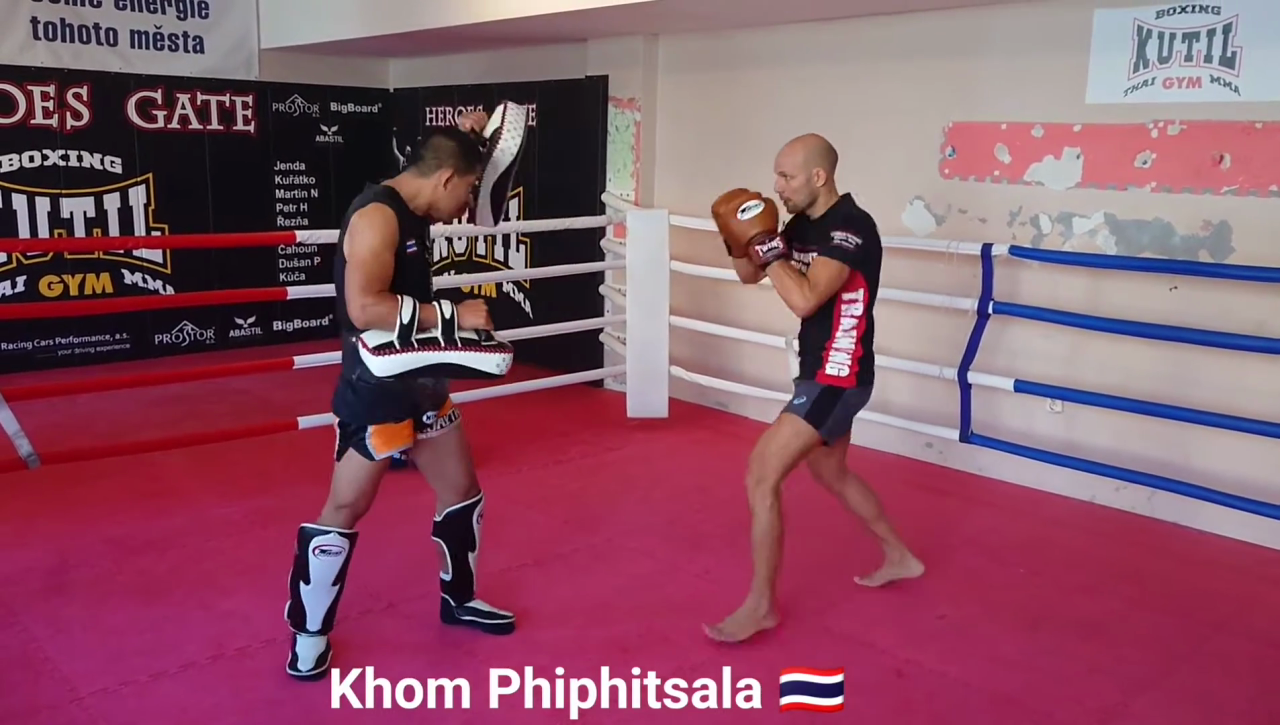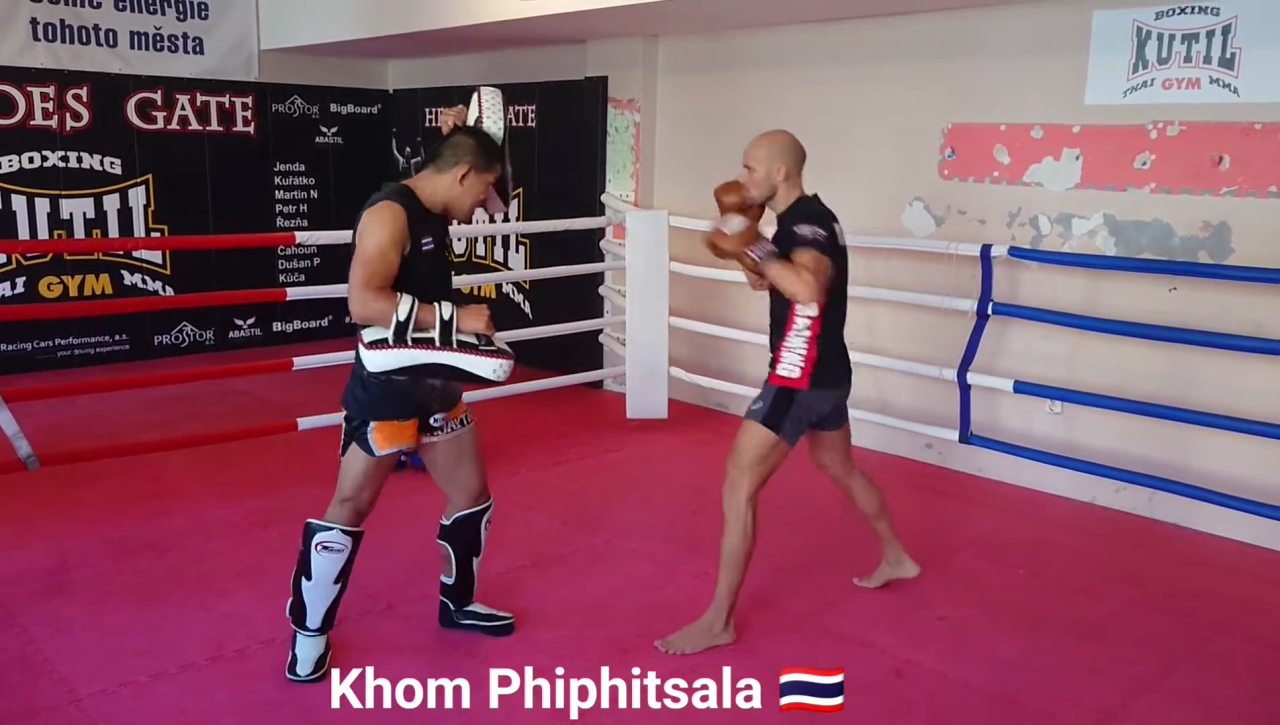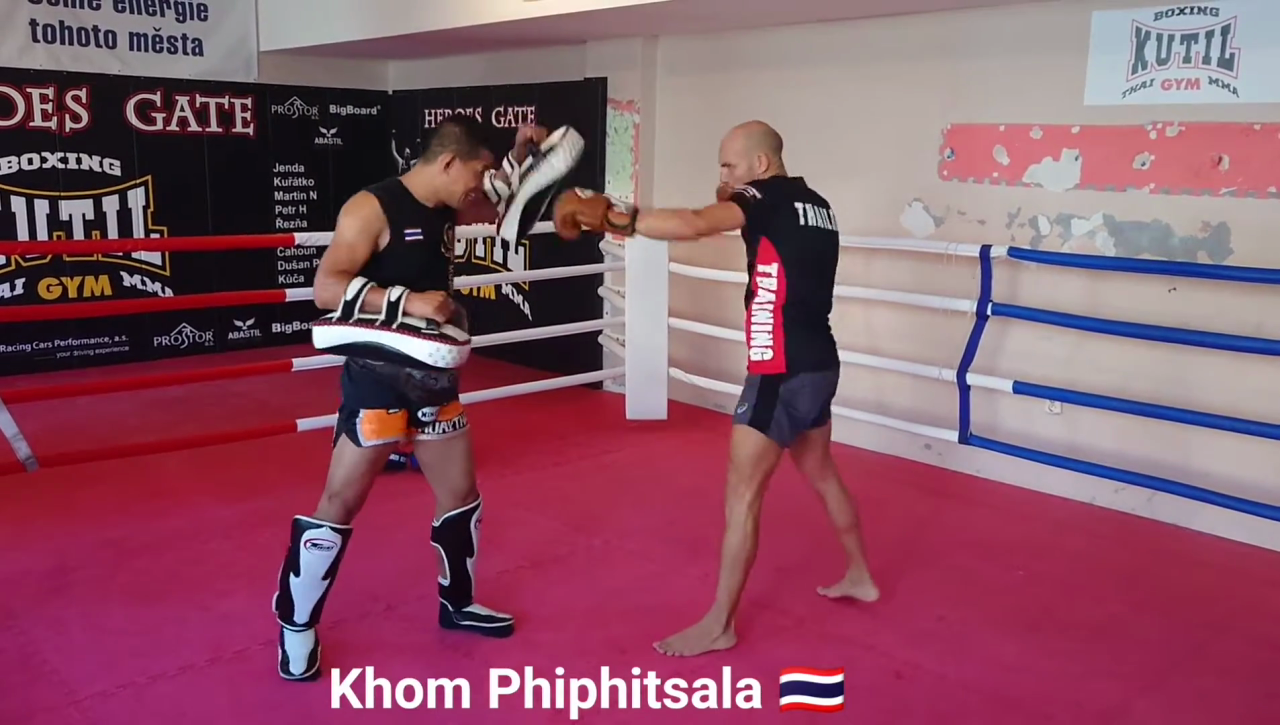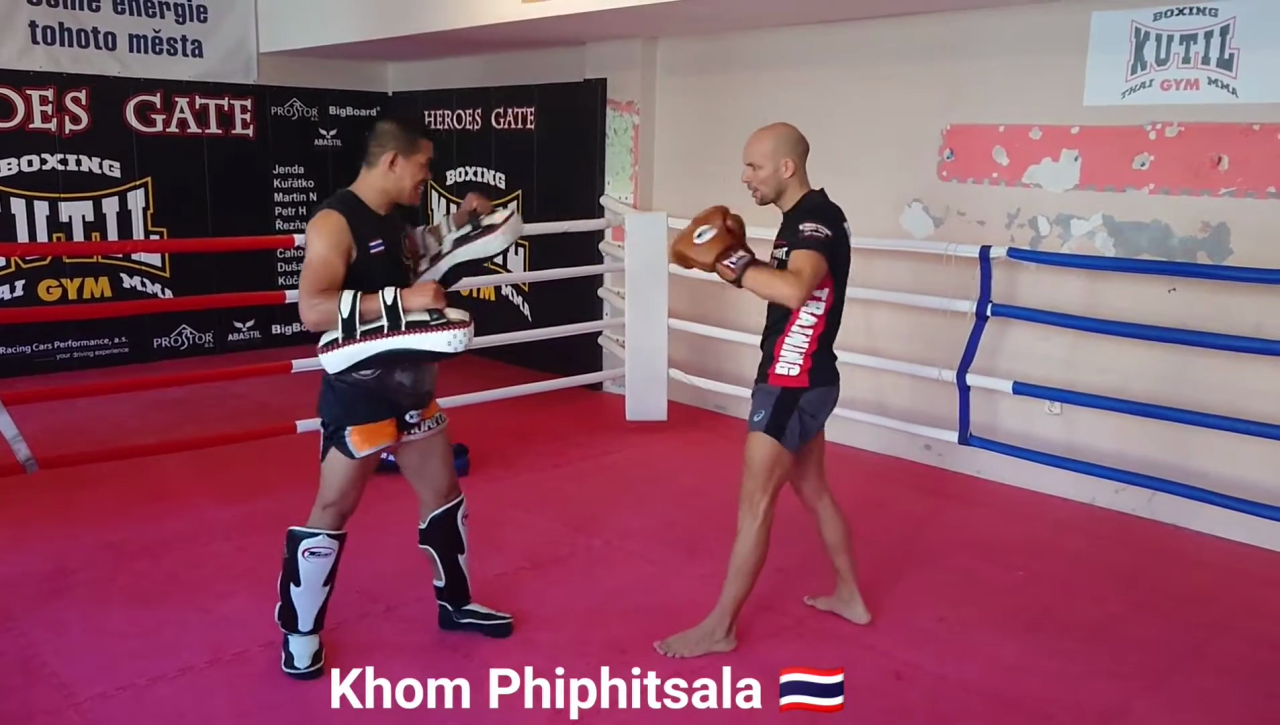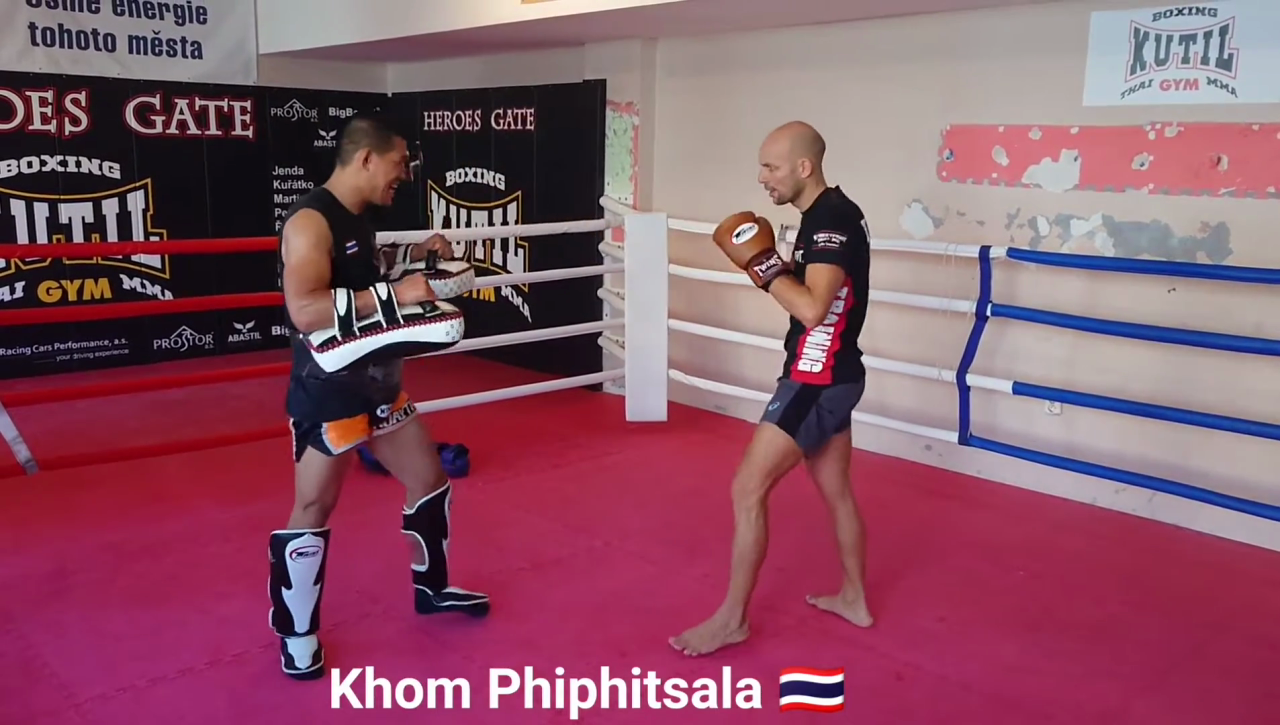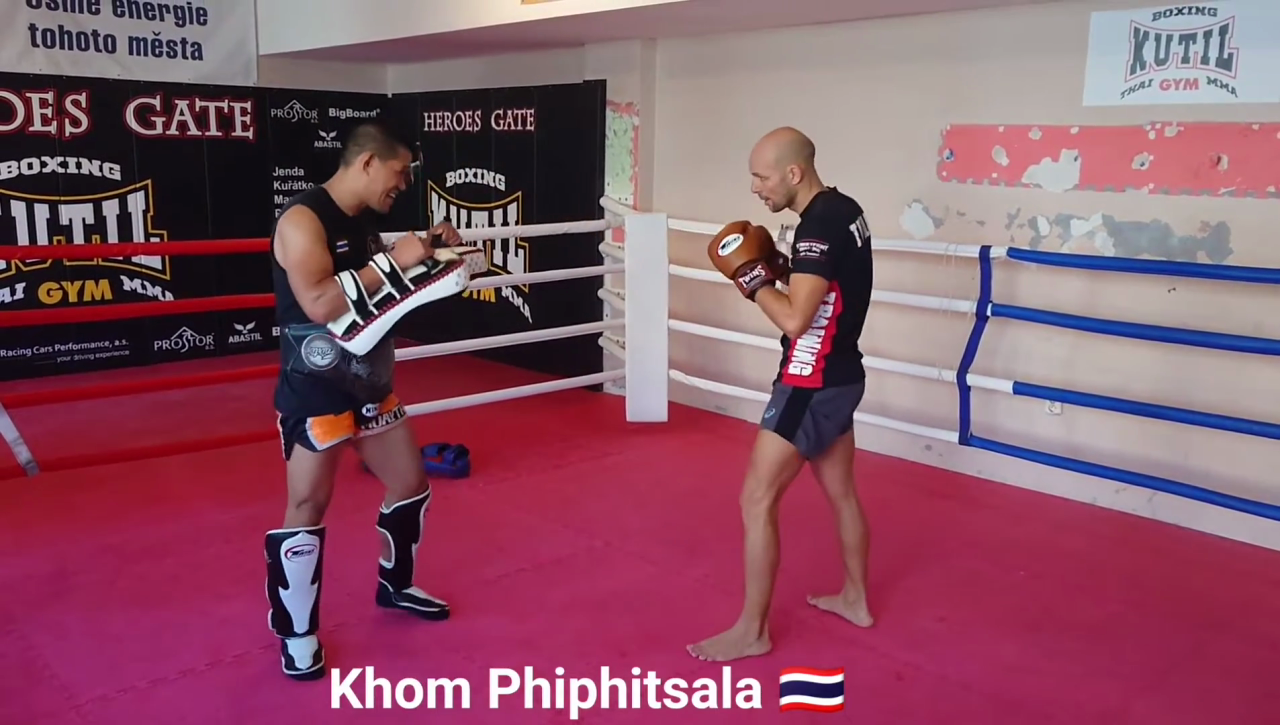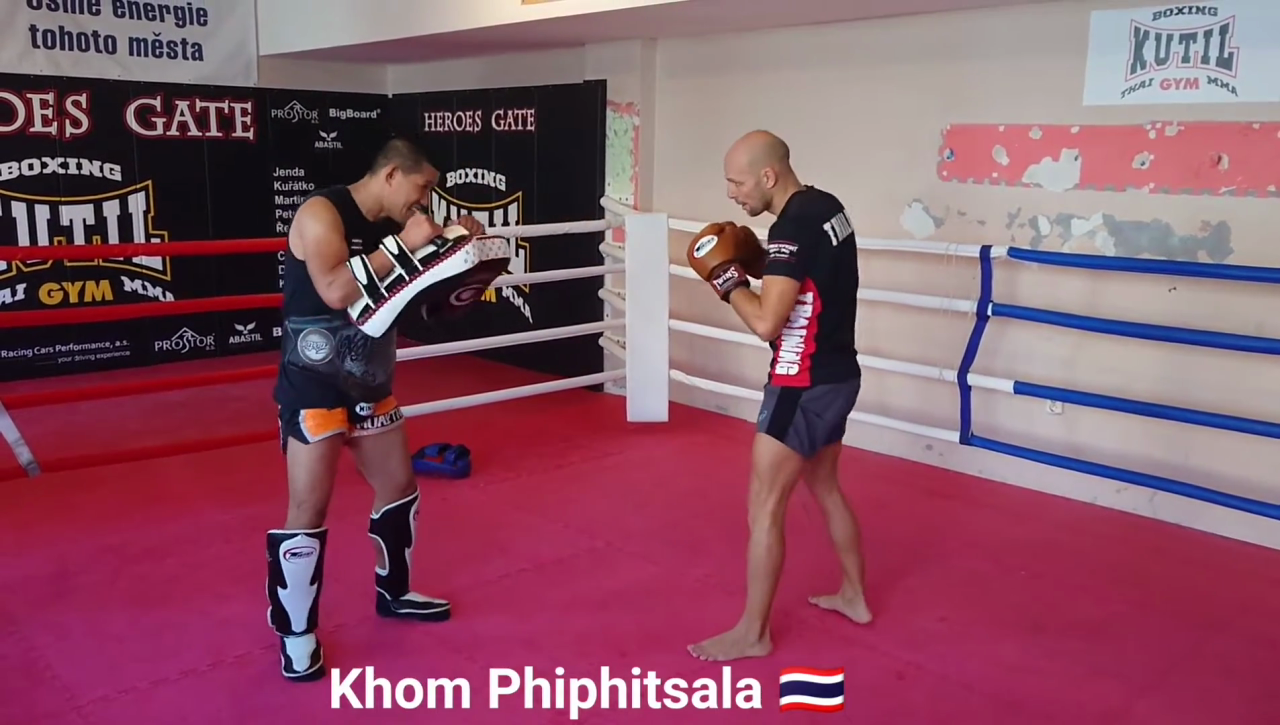
dt=0.2s
person 1, frame 1
left shoulder: (413, 208)
right shoulder: (376, 216)
left elbow: (471, 197)
right elbow: (364, 307)
left wrist: (466, 141)
right wrist: (452, 314)
left hip: (423, 387)
right hip: (376, 393)
left knee: (463, 493)
right knee: (343, 513)
left ankle: (458, 599)
right ankle: (310, 631)
person 1, frame 2
left shoulder: (429, 207)
right shoulder: (389, 214)
left elbow: (473, 192)
right elbow: (365, 304)
left wrist: (463, 136)
right wrist: (455, 316)
left hip: (435, 388)
right hip: (385, 392)
left knee: (473, 496)
right knee: (349, 511)
left ankle: (457, 602)
right ankle: (309, 630)
person 1, frame 3
left shoulder: (444, 208)
right shoulder: (372, 207)
left elbow: (502, 204)
right elbow: (326, 289)
left wrist: (518, 153)
right wrist: (405, 300)
left hip: (436, 386)
right hip: (378, 386)
left knee: (462, 497)
right knee: (340, 506)
left ankle: (458, 604)
right ankle: (297, 626)
person 1, frame 4
left shoulder: (391, 217)
right shoulder: (334, 222)
left elbow: (417, 251)
right elbow: (315, 311)
left wrist: (459, 218)
right wrist: (401, 299)
left hip: (410, 388)
right hip: (357, 395)
left knee: (445, 495)
right knee: (331, 514)
left ankle: (456, 603)
right ankle: (300, 630)
person 1, frame 5
left shoulder: (357, 217)
right shoulder: (310, 222)
right elbow: (305, 311)
left wrist: (413, 256)
right wrist: (394, 294)
left hip: (379, 384)
right hip: (327, 392)
left knee: (430, 481)
right knee: (312, 513)
left ankle: (433, 587)
right ankle: (297, 633)
person 1, frame 6
left shoulder: (361, 221)
right shoulder: (302, 219)
right elbow: (320, 302)
left wrist: (420, 251)
right wrist: (393, 262)
left hip: (370, 384)
right hip: (315, 391)
left knee: (410, 485)
right knee: (307, 511)
left ankle: (395, 586)
right ankle: (297, 633)
person 1, frame 7
left shoulder: (384, 228)
right shoulder: (321, 212)
right elbow: (337, 289)
right wrist: (403, 246)
left hip: (371, 386)
right hip: (314, 388)
left knee: (399, 489)
right knee: (308, 512)
left ankle: (393, 593)
right ankle: (296, 632)
person 2, frame 1
left shoulder: (850, 227)
right shoulder: (805, 222)
left elbow: (803, 299)
right elbow: (750, 274)
left wrist: (764, 241)
right wrist: (739, 239)
left hip: (836, 378)
right hip: (826, 373)
left knee: (760, 476)
right knee: (830, 471)
left ankle: (759, 604)
right ankle: (898, 558)
person 2, frame 2
left shoulder: (809, 221)
right shoulder: (794, 219)
left elbow: (808, 289)
right elbow: (769, 278)
left wrist: (752, 247)
right wrist: (737, 240)
left hip: (798, 382)
right hip: (825, 378)
left knee: (738, 491)
right knee: (841, 470)
left ankle: (717, 621)
right ankle: (896, 557)
person 2, frame 3
left shoulder: (766, 199)
right shoulder: (816, 206)
left elbow: (691, 224)
left wrist: (611, 217)
left hip: (781, 374)
right hip: (821, 366)
left knee: (741, 498)
right knee: (819, 472)
left ankle: (718, 625)
right ankle: (859, 575)
person 2, frame 4
left shoulder: (814, 220)
right shoulder: (808, 217)
left elbow: (792, 290)
left wrist: (727, 261)
right wrist: (742, 253)
left hip: (795, 382)
right hip: (812, 379)
left knee: (755, 505)
right knee: (813, 491)
left ankle: (719, 627)
right ankle: (850, 597)
person 2, frame 5
left shoulder: (834, 220)
right shoulder: (823, 215)
left elbow: (812, 308)
left wrist: (762, 265)
right wrist: (768, 261)
left hip: (816, 381)
right hip: (834, 377)
left knee: (747, 491)
right knee: (836, 491)
left ankle: (732, 618)
right ankle: (854, 598)
person 2, frame 6
left shoulder: (820, 225)
right shoulder: (842, 210)
left elbow: (794, 320)
left wrist: (751, 277)
right wrist: (775, 266)
left hip: (811, 384)
right hip: (841, 377)
left knee: (757, 500)
right knee: (840, 491)
left ankle: (751, 630)
right ankle: (855, 598)
person 2, frame 7
left shoulder: (793, 227)
right shoulder: (827, 207)
left elbow: (766, 322)
left wrist: (725, 278)
right wrist: (757, 266)
left hip: (803, 385)
right hip: (838, 377)
left knee: (763, 507)
right knee: (825, 489)
left ankle: (752, 632)
right ankle: (854, 596)
